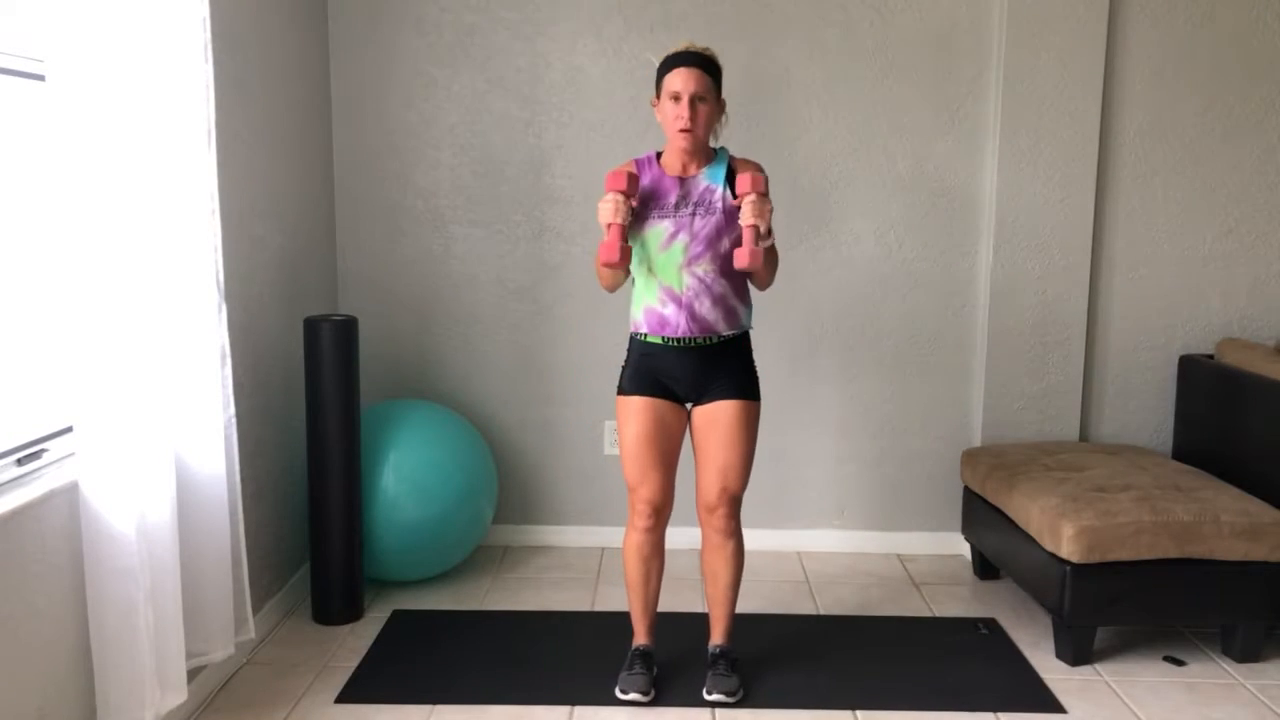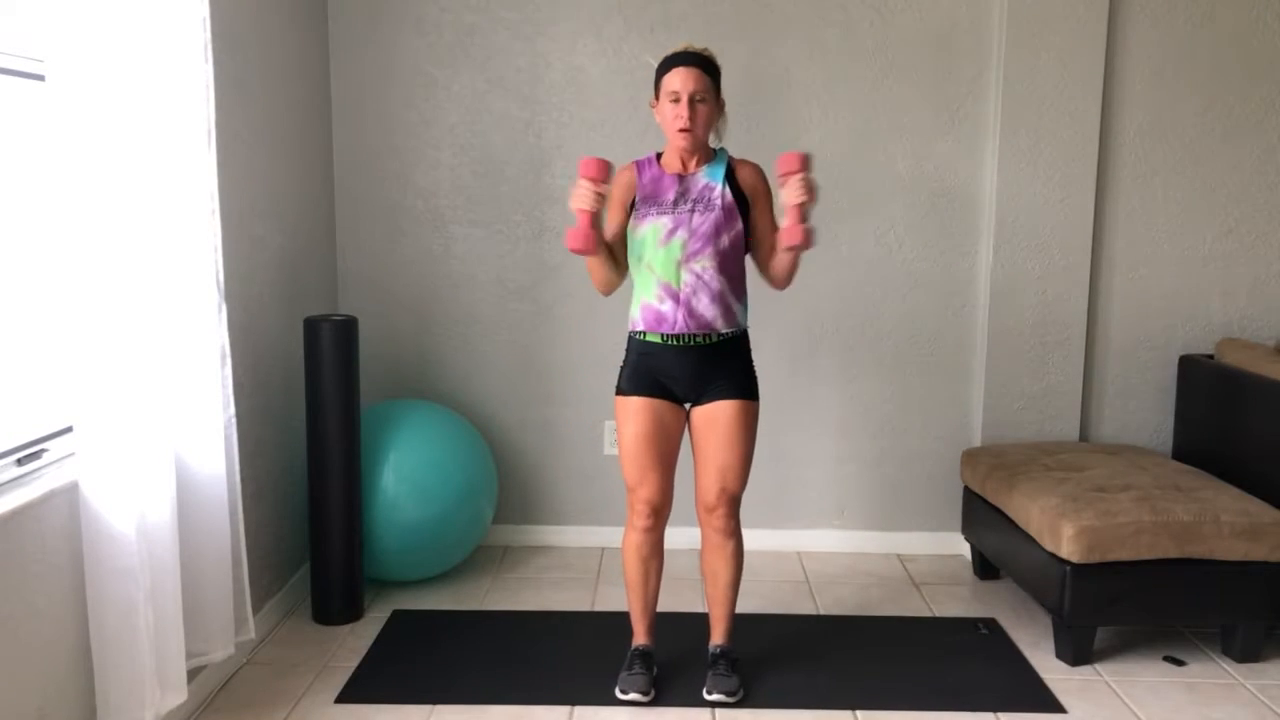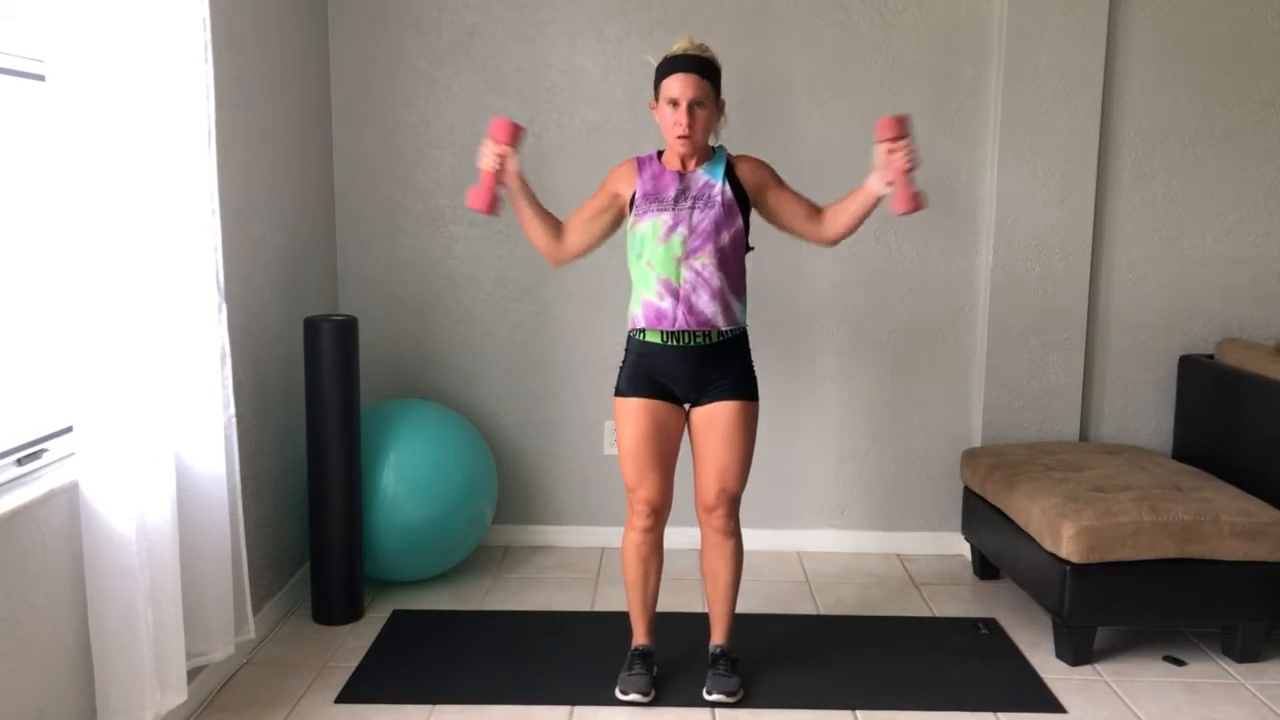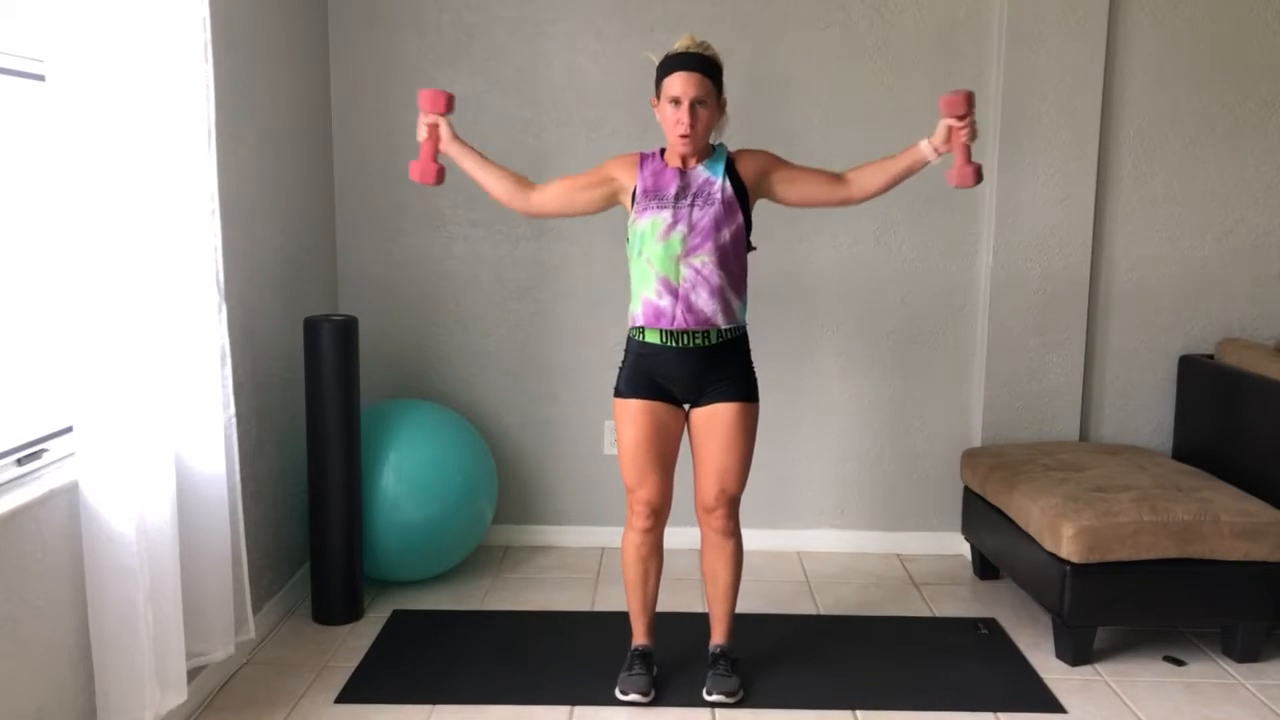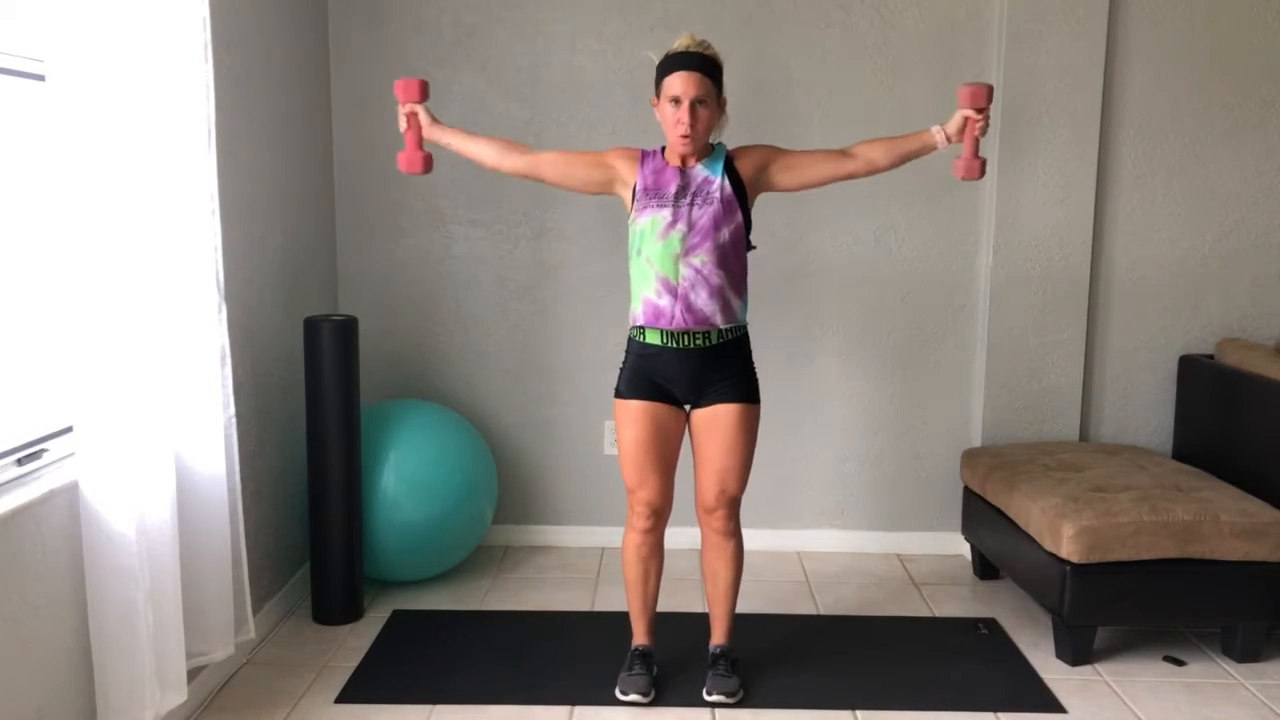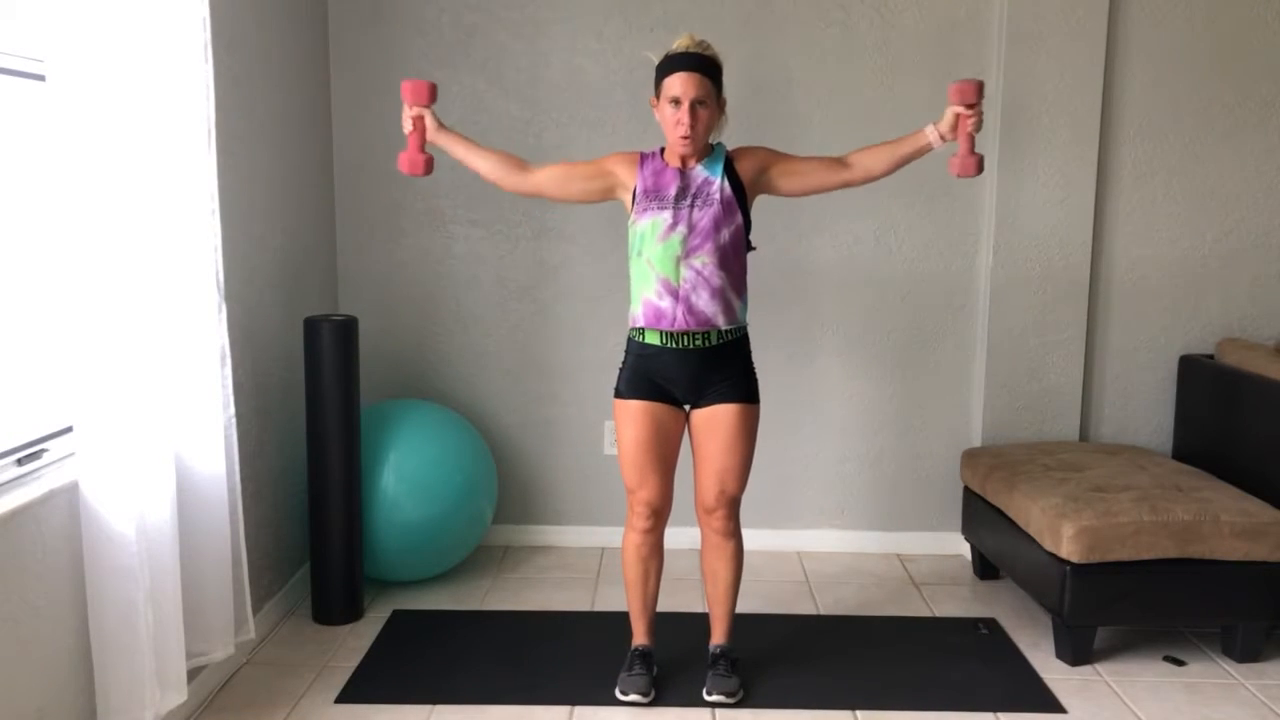
dt=0.2s
person 1, frame 1
left shoulder: (743, 176)
right shoulder: (633, 178)
left elbow: (762, 280)
right elbow: (609, 281)
left wrist: (760, 234)
right wrist: (609, 230)
left hip: (725, 362)
right hip: (650, 360)
left knee: (720, 509)
right knee: (647, 509)
left ankle: (720, 649)
right ankle: (641, 647)
person 1, frame 2
left shoulder: (744, 178)
right shoulder: (630, 180)
left elbow: (780, 275)
right elbow: (605, 281)
right wrist: (587, 221)
left hip: (723, 362)
right hip: (649, 360)
left knee: (720, 509)
right knee: (645, 508)
left ankle: (720, 649)
right ankle: (641, 647)
person 1, frame 3
left shoulder: (745, 175)
right shoulder: (630, 178)
left elbow: (825, 229)
right elbow: (557, 247)
left wrist: (879, 183)
right wrist: (510, 179)
left hip: (722, 362)
right hip: (648, 360)
left knee: (719, 510)
right knee: (644, 510)
left ankle: (721, 649)
right ankle: (641, 648)
person 1, frame 4
left shoulder: (747, 171)
right shoulder: (628, 173)
left elbow: (848, 186)
right elbow: (528, 197)
left wrist: (929, 148)
right wrist: (452, 146)
left hip: (722, 361)
right hip: (648, 360)
left knee: (719, 511)
right knee: (644, 510)
left ankle: (720, 649)
right ankle: (640, 648)
person 1, frame 5
left shoulder: (747, 167)
right shoulder: (627, 170)
left elbow: (853, 161)
right elbow: (521, 160)
left wrist: (939, 136)
right wrist: (435, 130)
left hip: (723, 362)
right hip: (648, 360)
left knee: (720, 511)
right knee: (645, 510)
left ankle: (720, 650)
right ankle: (641, 649)
person 1, frame 6
left shoulder: (746, 168)
right shoulder: (628, 171)
left elbow: (848, 168)
right elbow: (525, 177)
left wrist: (928, 137)
right wrist: (445, 138)
left hip: (723, 362)
right hip: (648, 361)
left knee: (720, 512)
right knee: (645, 511)
left ankle: (720, 649)
right ankle: (641, 648)
